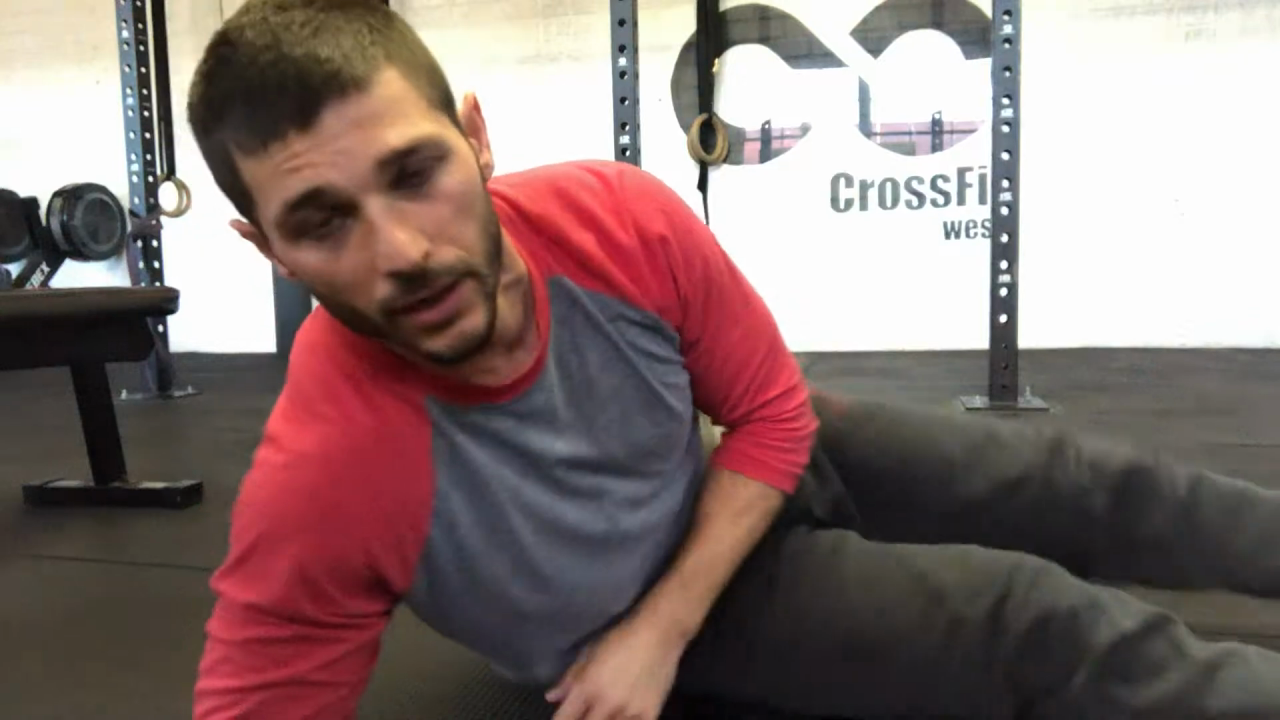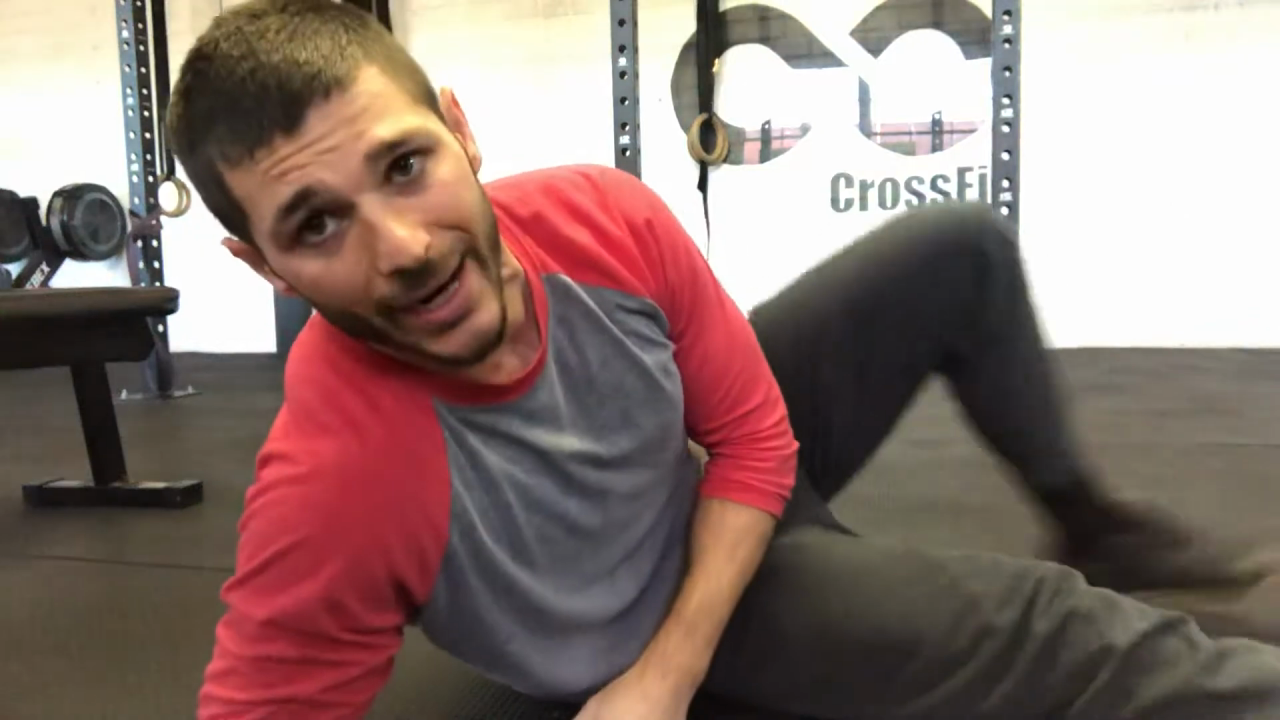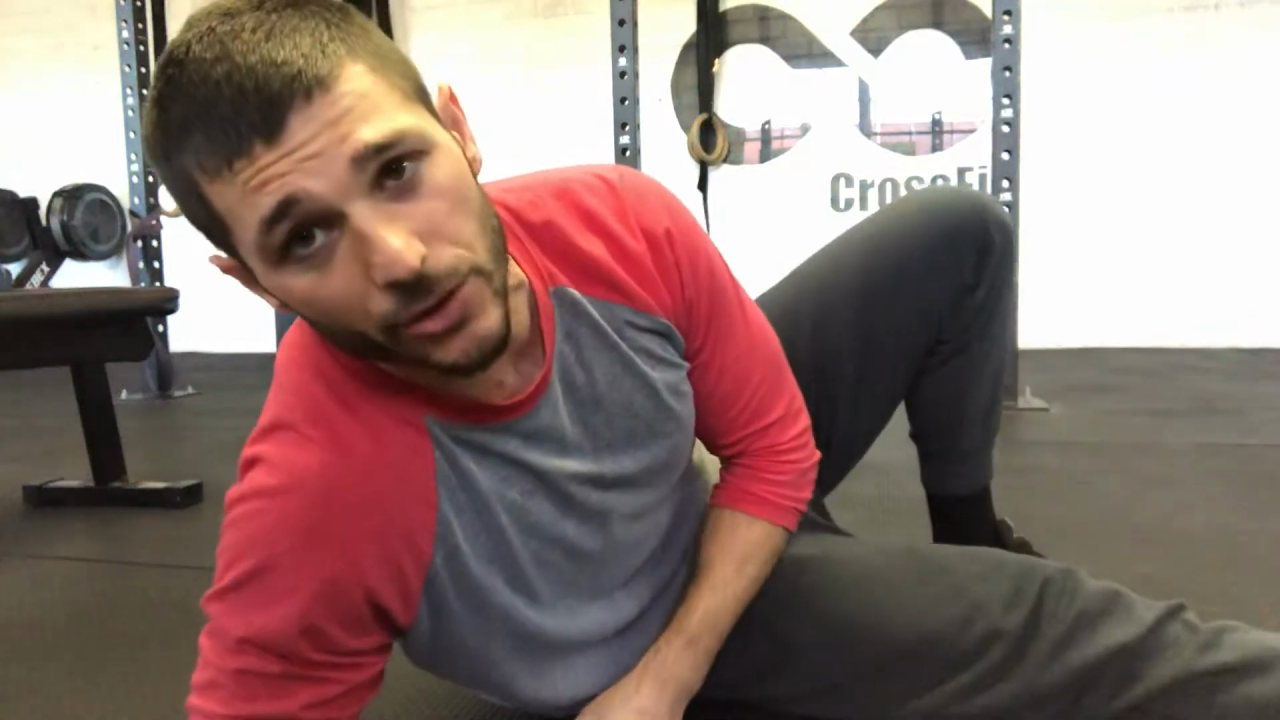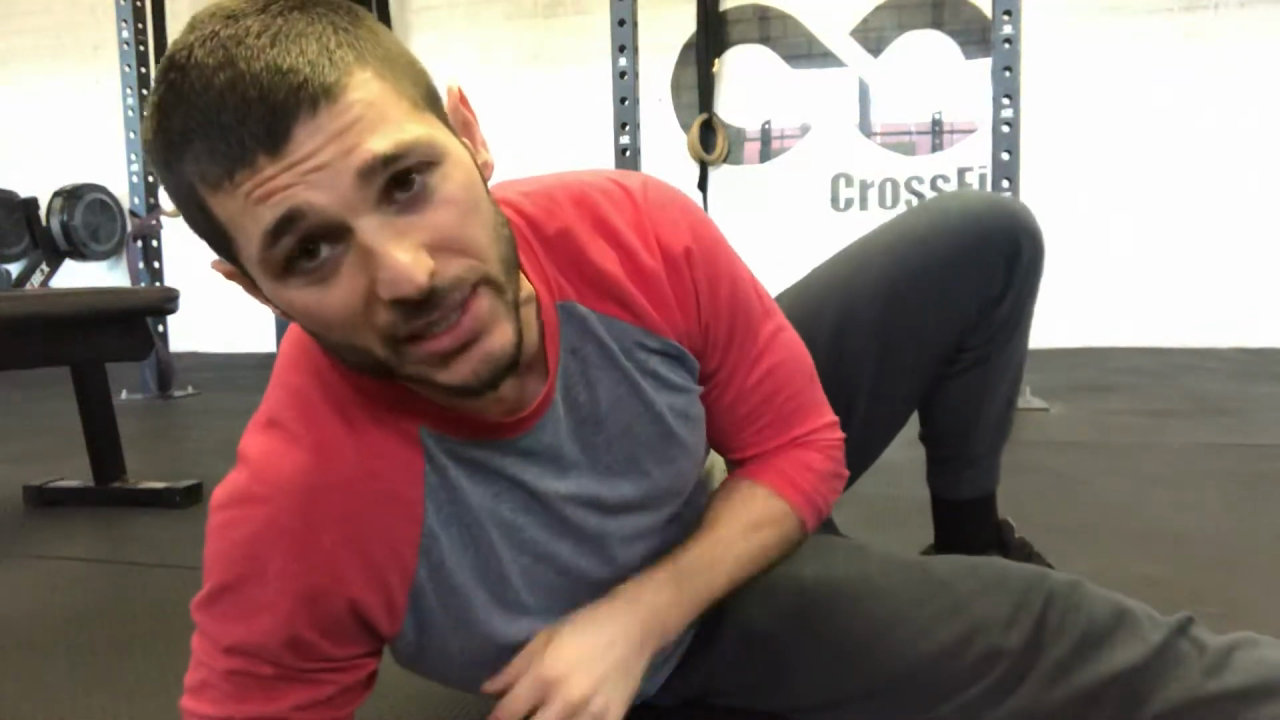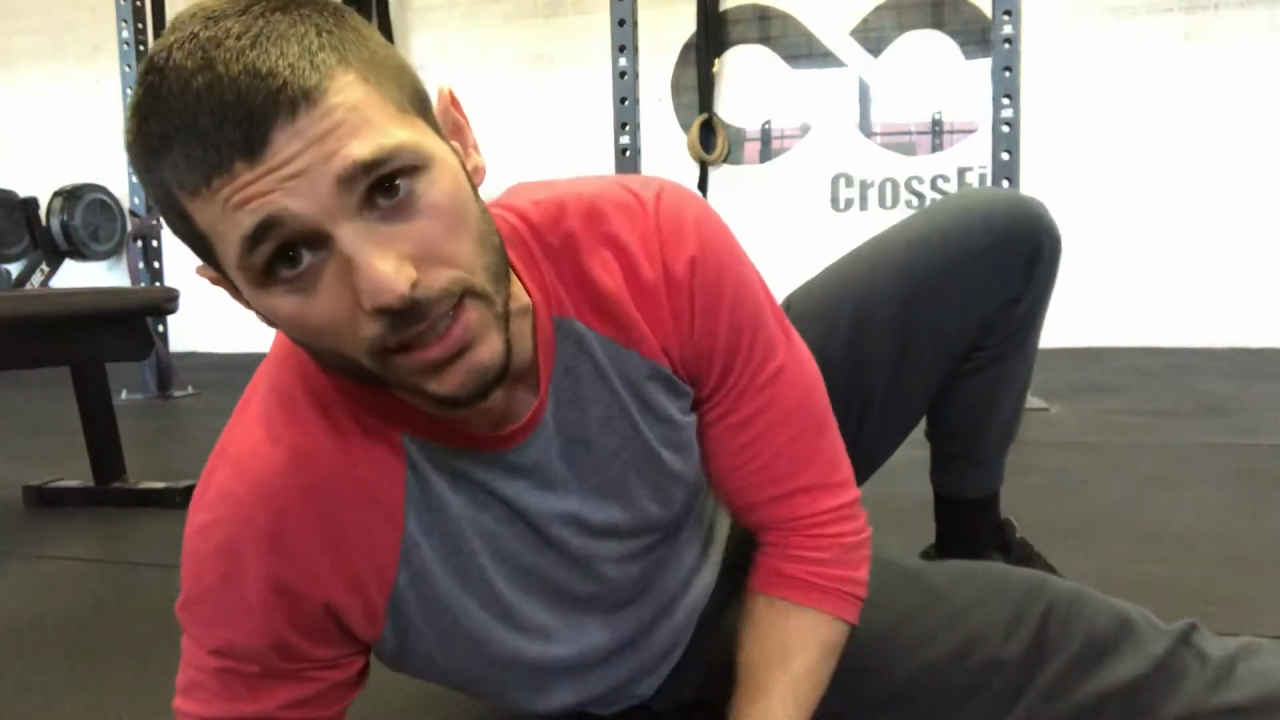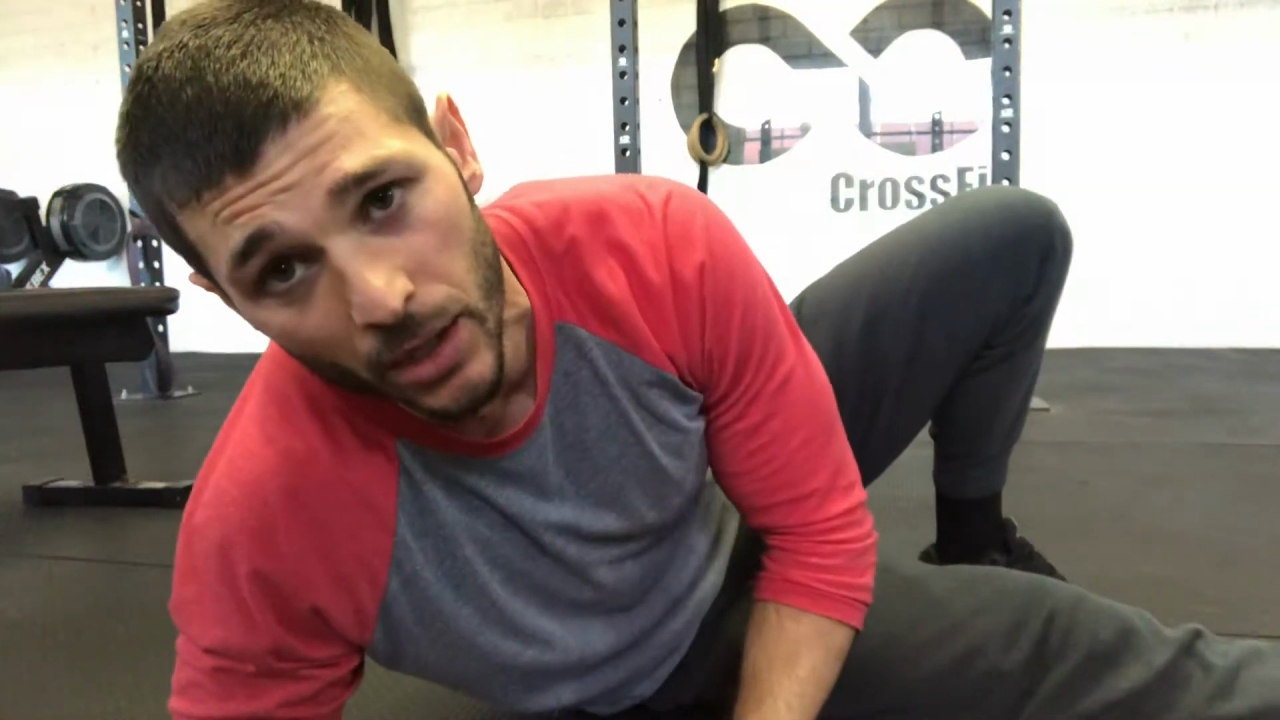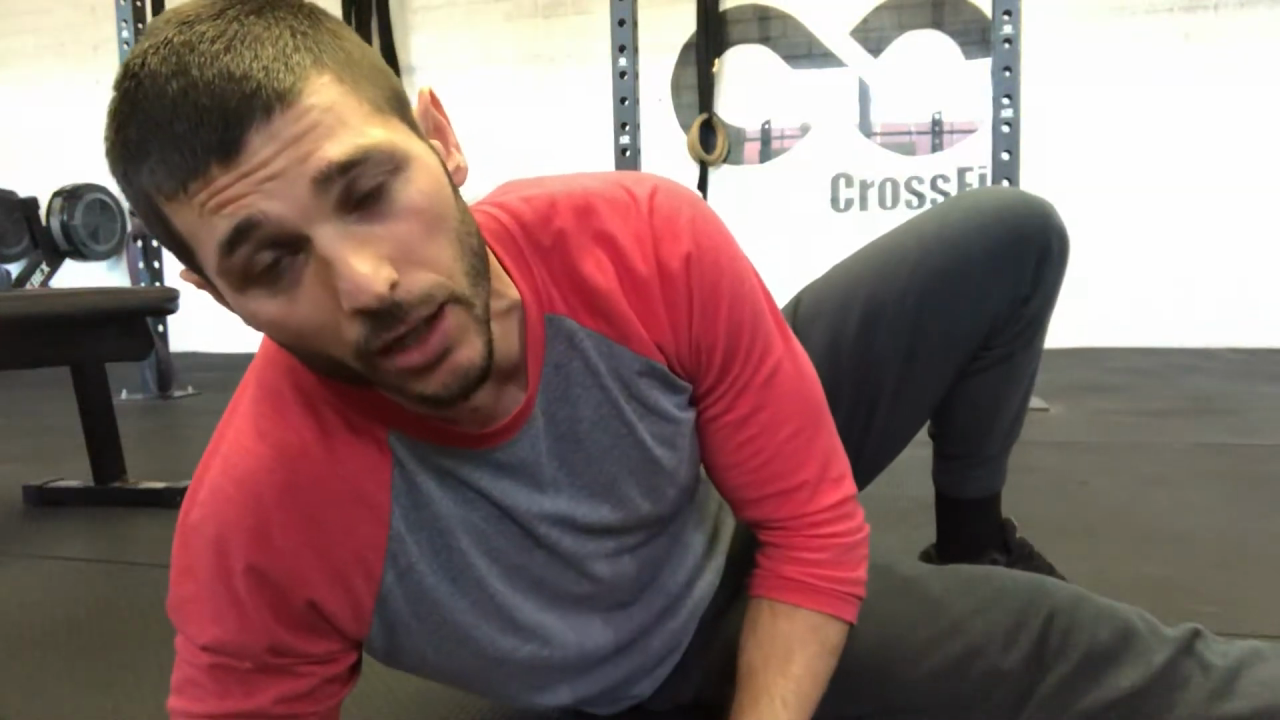
dt=0.4s
person 1, frame 1
left shoulder: (618, 216)
right shoulder: (316, 485)
left elbow: (774, 418)
left wrist: (659, 629)
left hip: (756, 467)
right hip: (687, 611)
left knee: (1087, 486)
right knee: (1037, 628)
person 1, frame 2
left shoulder: (601, 216)
right shoulder: (325, 488)
left elbow: (753, 441)
left hip: (729, 492)
right hip: (652, 604)
left knee: (963, 247)
left ankle: (1087, 520)
person 1, frame 3
left shoulder: (620, 222)
right shoulder: (305, 506)
left elbow: (775, 449)
left hip: (737, 520)
right hip: (644, 620)
left knee: (958, 233)
left ankle: (965, 533)
person 1, frame 4
left shoulder: (634, 231)
right shoulder: (291, 512)
left elbow: (801, 452)
left wrist: (645, 613)
left hip: (738, 520)
left knee: (987, 240)
left ankle: (969, 538)
person 1, frame 5
left shoulder: (652, 242)
right shoulder: (266, 520)
left elbow: (812, 530)
left hip: (757, 516)
left knee: (1002, 240)
left ankle: (970, 542)
person 1, frame 6
left shoulder: (661, 246)
right shoulder: (260, 528)
left elbow: (823, 536)
left hip: (767, 534)
left knee: (1013, 237)
left ankle: (974, 545)
person 1, frame 7
left shoulder: (647, 240)
right shoulder: (256, 526)
left elbow: (814, 529)
left hip: (760, 534)
left knee: (1010, 239)
left ankle: (974, 545)
